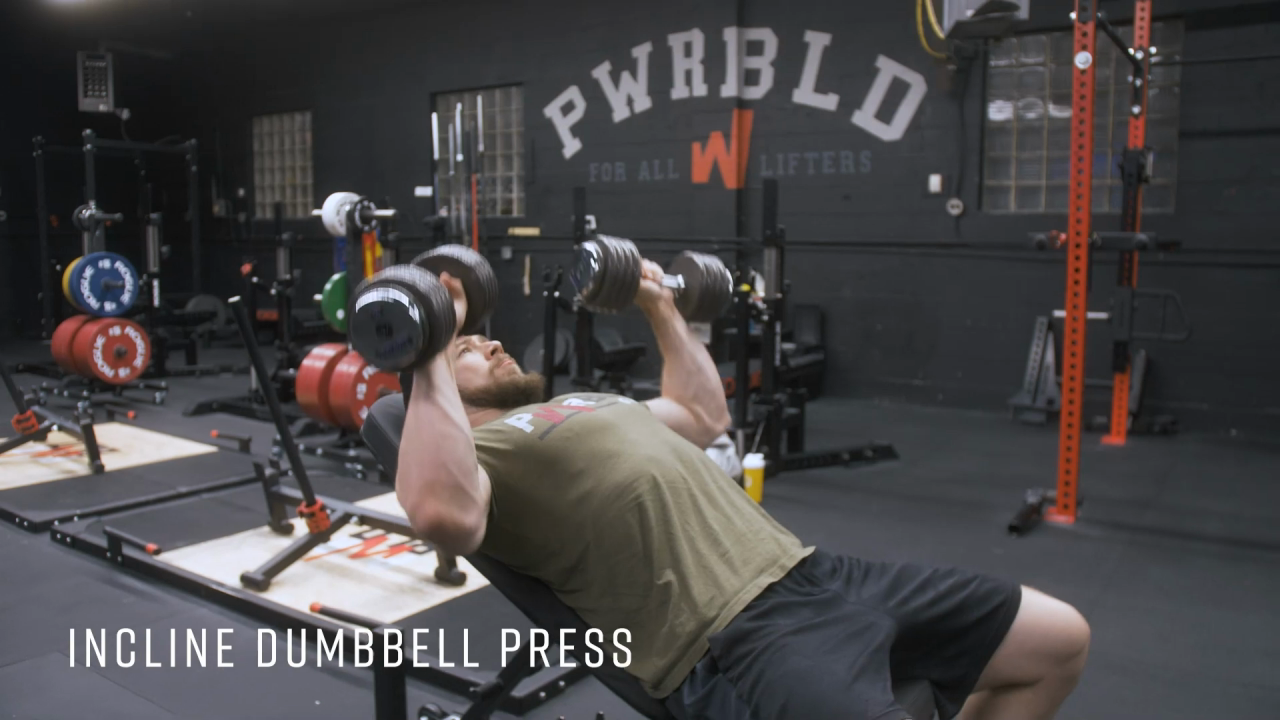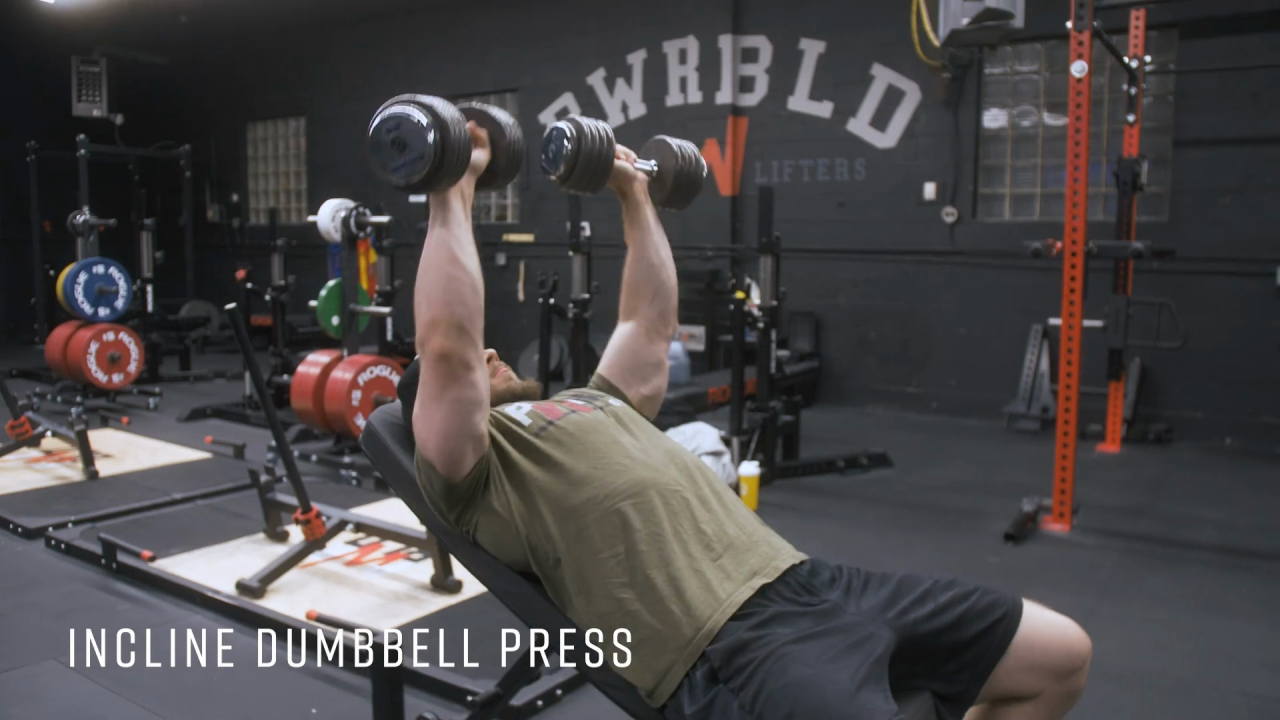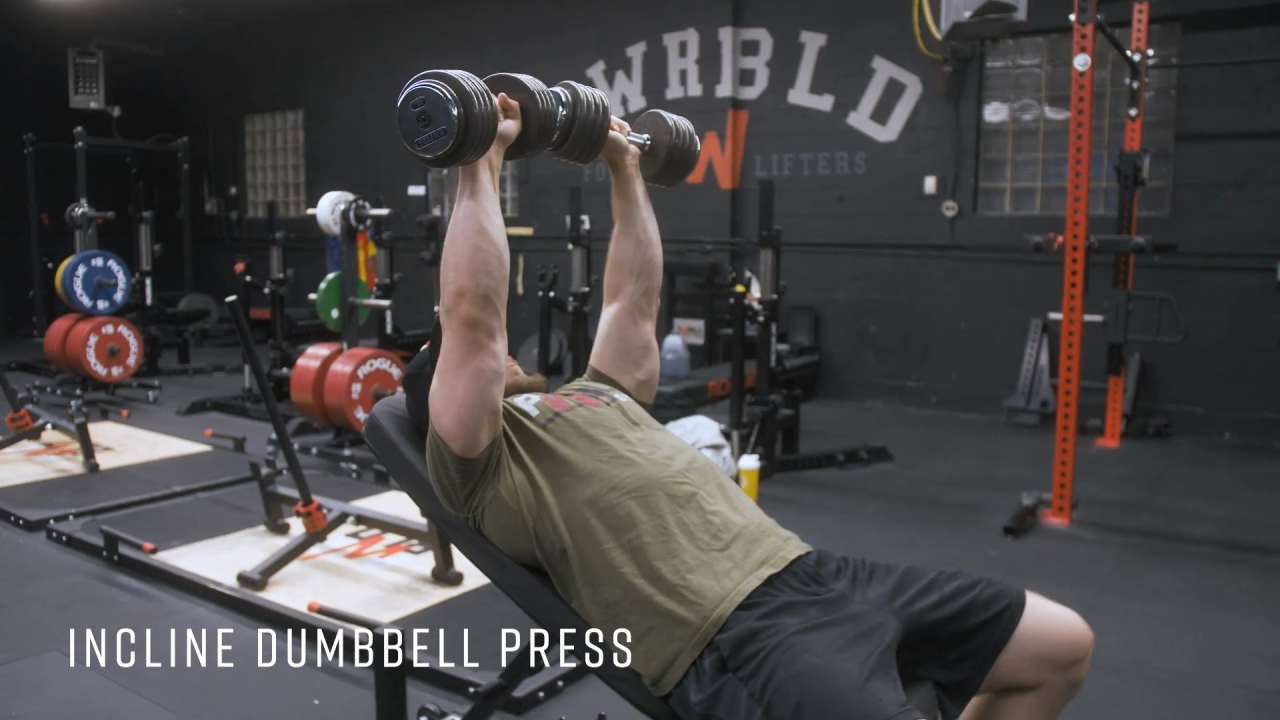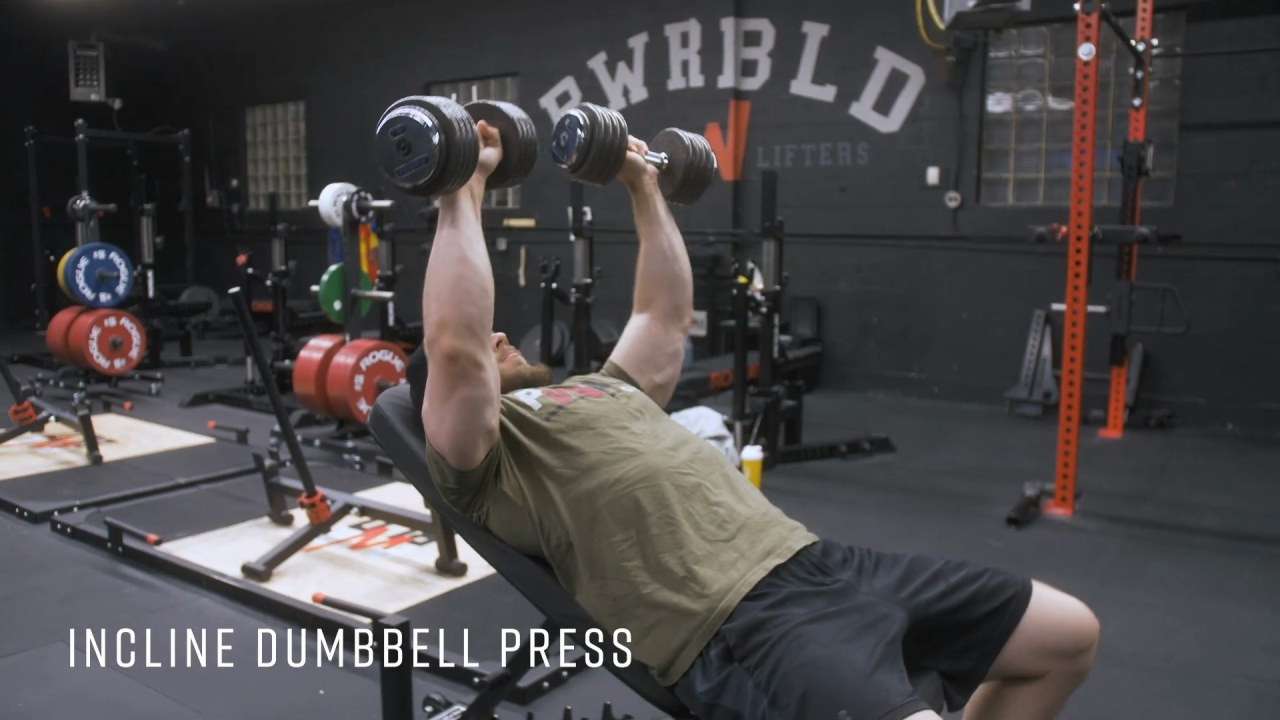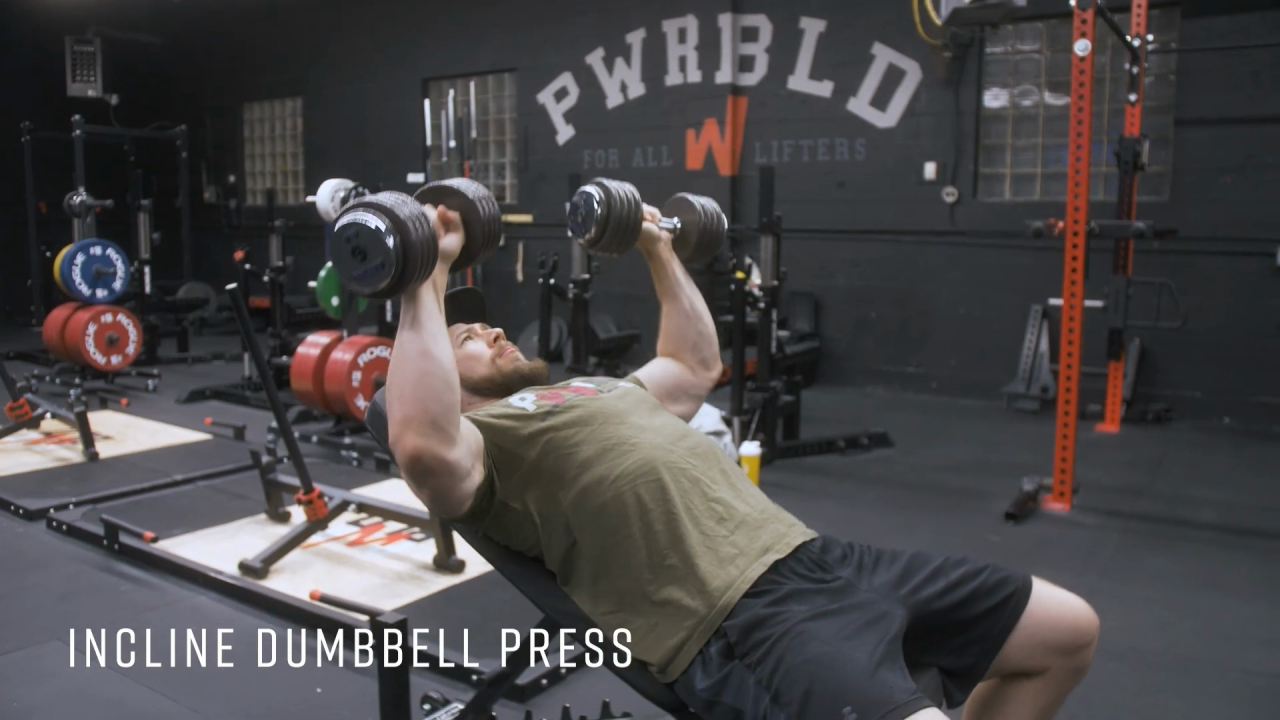
dt=0.4s
person 1, frame 1
left shoulder: (585, 407)
right shoulder: (477, 454)
left elbow: (707, 420)
right elbow: (444, 515)
left wrist: (663, 313)
right wrist: (431, 349)
left hip: (804, 574)
right hip: (730, 640)
left knee: (1059, 640)
person 1, frame 2
left shoulder: (591, 406)
right shoulder: (479, 465)
left elbow: (651, 322)
right elbow: (445, 346)
left wrist: (634, 196)
right wrist: (451, 190)
left hip: (802, 584)
right hip: (727, 647)
left knee: (1061, 658)
person 1, frame 3
left shoulder: (593, 399)
right shoulder: (480, 463)
left elbow: (634, 301)
right elbow: (472, 314)
left wrist: (625, 169)
right wrist: (482, 163)
left hip: (804, 573)
right hip: (733, 639)
left knee: (1063, 647)
person 1, frame 4
left shoulder: (599, 395)
right shoulder: (484, 458)
left elbow: (665, 314)
right elbow: (455, 345)
left wrist: (643, 188)
right wrist: (464, 192)
left hip: (811, 562)
right hip: (737, 627)
left knee: (1068, 636)
person 1, frame 5
left shoulder: (594, 392)
right shoulder: (480, 441)
left elbow: (697, 365)
right elbow: (423, 446)
left wrist: (659, 252)
right wrist: (426, 283)
left hip: (807, 557)
right hip: (738, 624)
left knee: (1068, 632)
